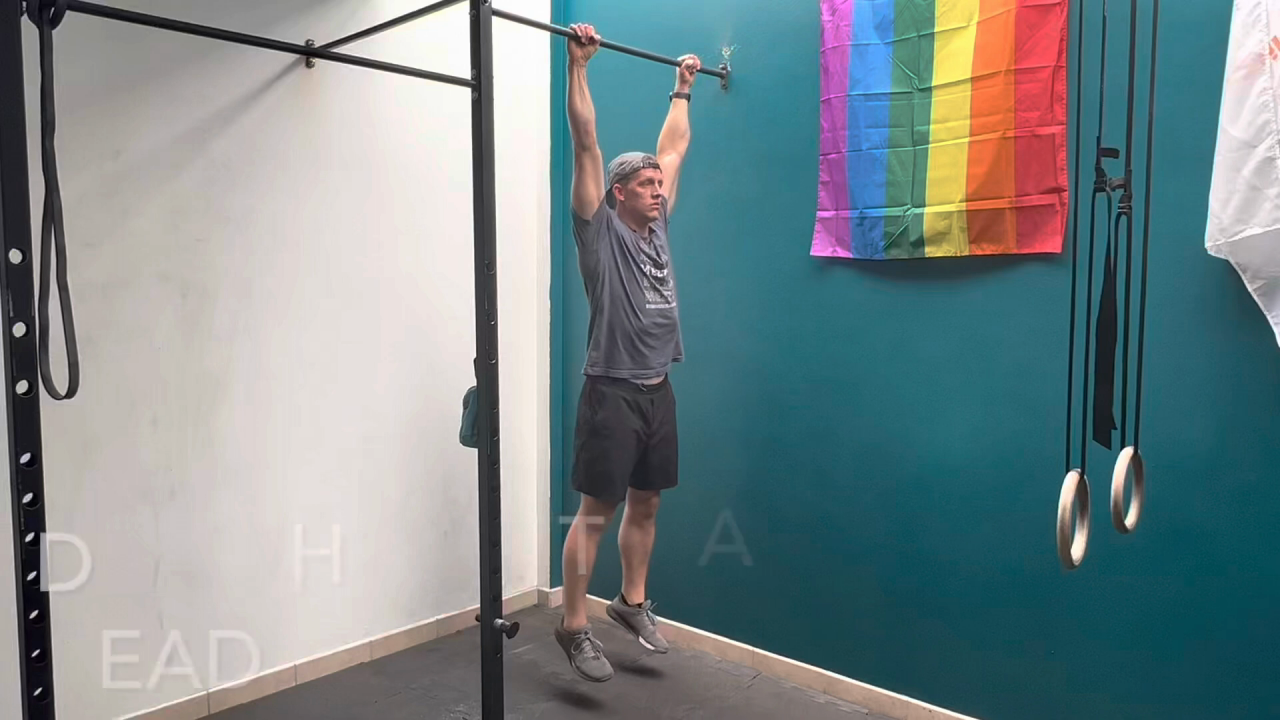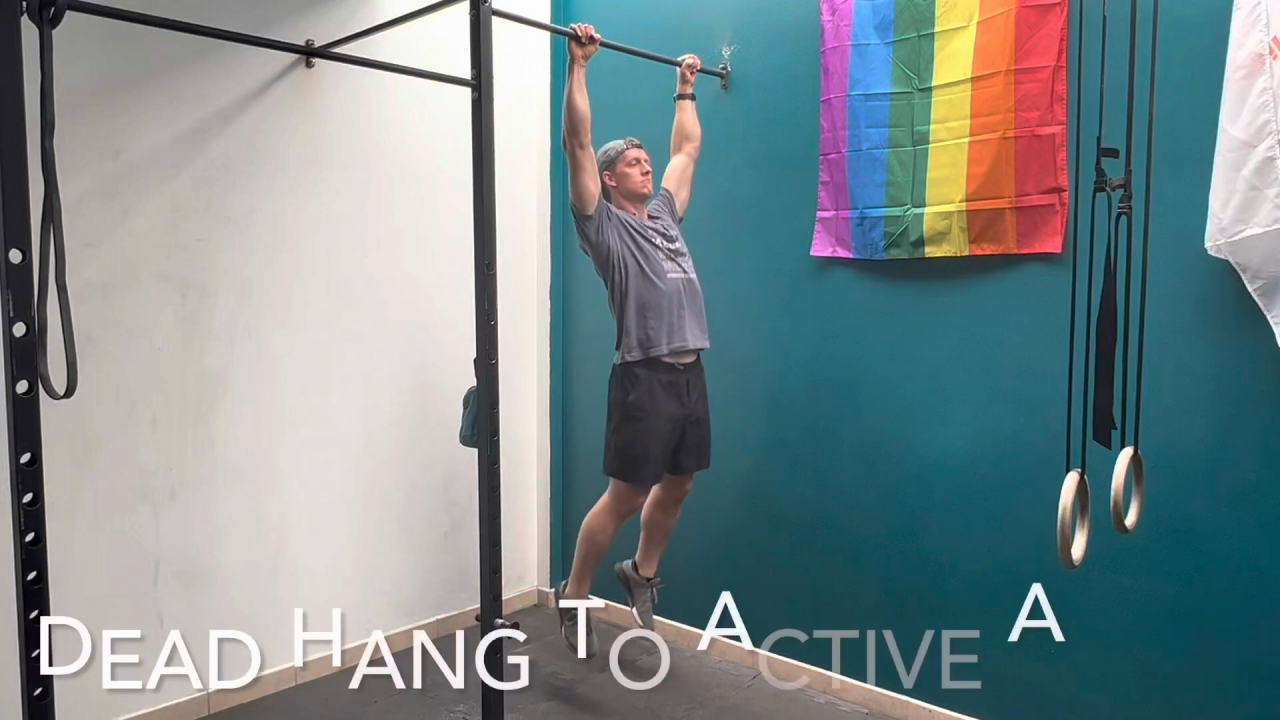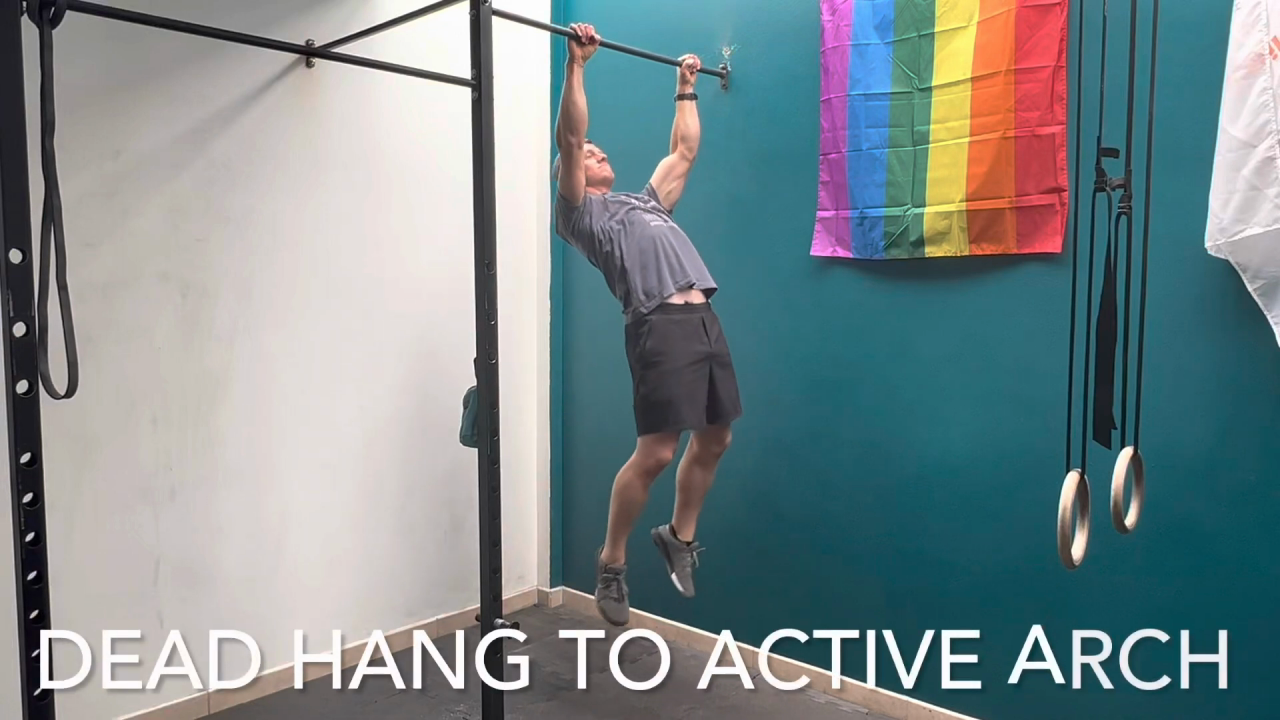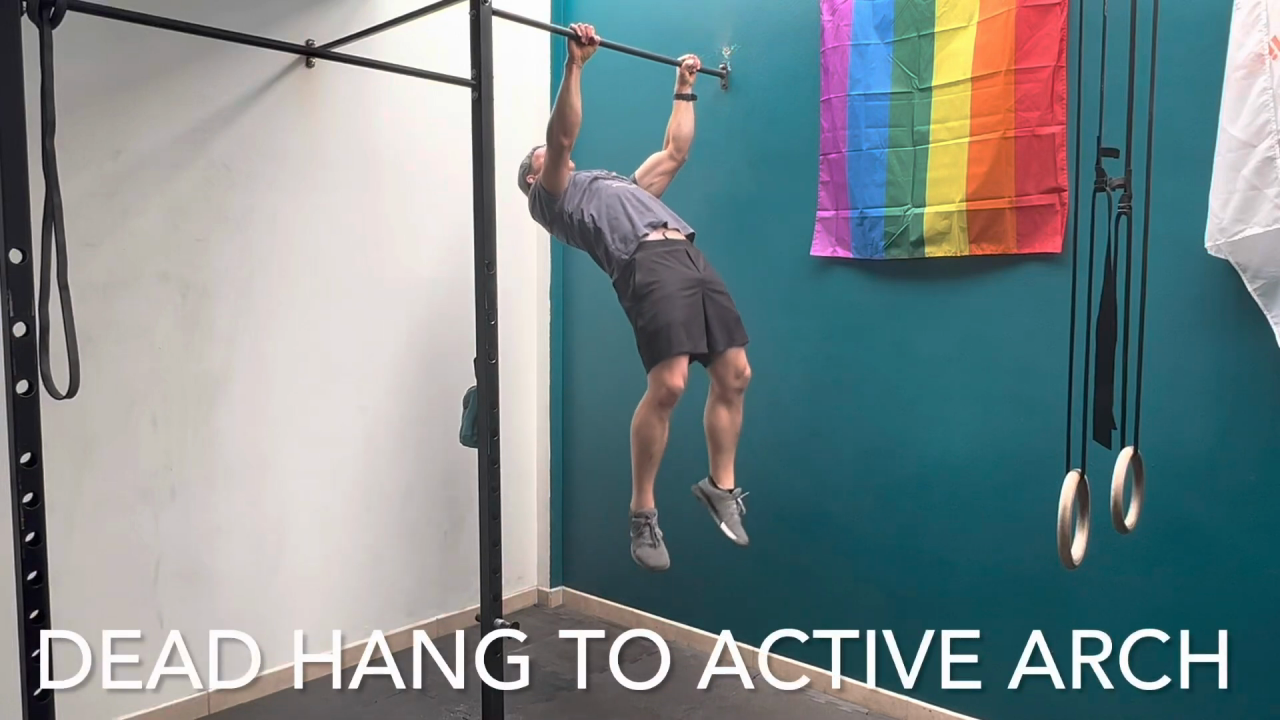
dt=0.4s
person 1, frame 1
left shoulder: (655, 224)
right shoulder: (599, 229)
left elbow: (674, 146)
right elbow: (585, 146)
left wrist: (681, 87)
right wrist: (579, 64)
left hip: (657, 392)
right hip: (611, 394)
left knee: (645, 507)
right knee: (596, 512)
left ankle: (633, 604)
right ankle: (575, 627)
person 1, frame 2
left shoulder: (664, 212)
right shoulder: (602, 223)
left elbow: (687, 146)
right elbow: (578, 144)
left wrist: (685, 88)
right wrist: (578, 63)
left hip: (690, 374)
right hip: (645, 377)
left knee: (676, 487)
right knee: (624, 497)
left ankle: (641, 574)
right ankle: (574, 594)
person 1, frame 3
left shoulder: (643, 200)
right shoulder: (579, 212)
left elbow: (684, 150)
right elbow: (568, 139)
left wrist: (686, 88)
right wrist: (576, 63)
left hip: (705, 320)
right hip: (660, 326)
left knee: (714, 441)
right knee: (655, 452)
left ankle: (680, 537)
right ankle: (610, 564)
person 1, frame 4
left shoulder: (619, 183)
right shoulder: (551, 199)
left elbow: (674, 151)
right elbow: (560, 137)
left wrist: (684, 87)
right wrist: (574, 63)
left hip: (691, 259)
right hip: (648, 264)
left knee: (734, 376)
right knee: (668, 385)
left ankle: (721, 486)
right ankle: (642, 511)
